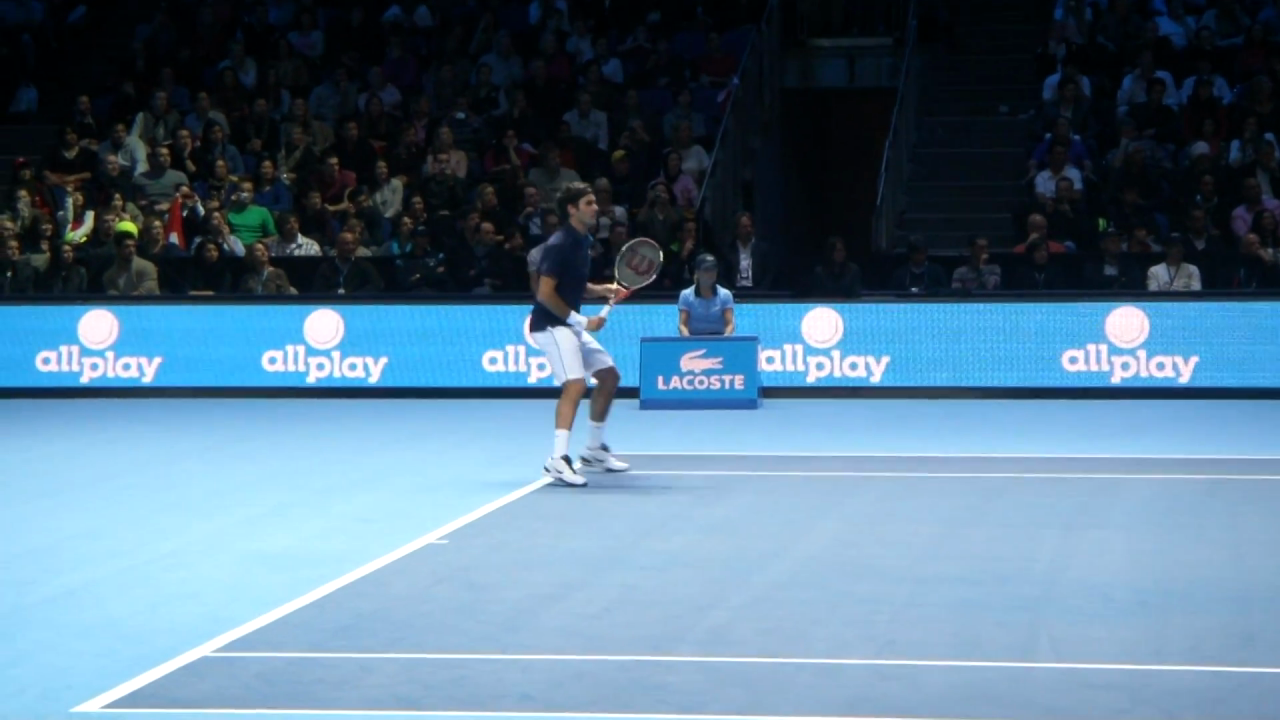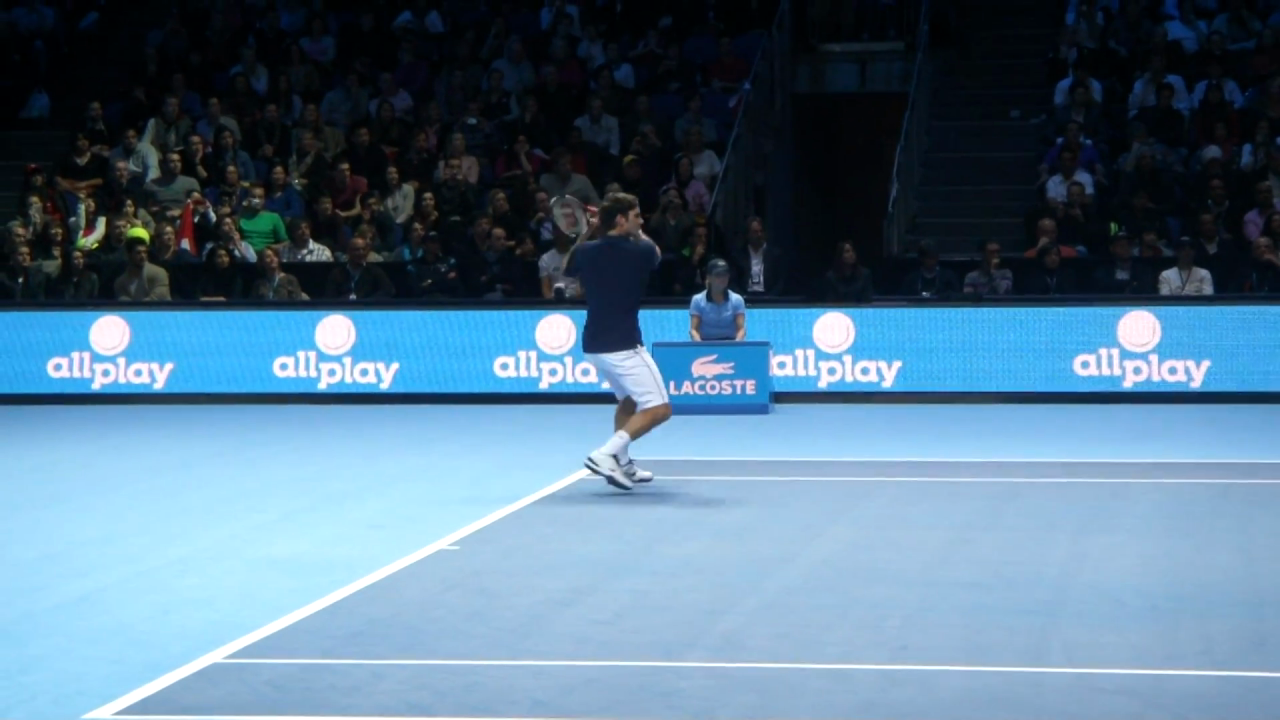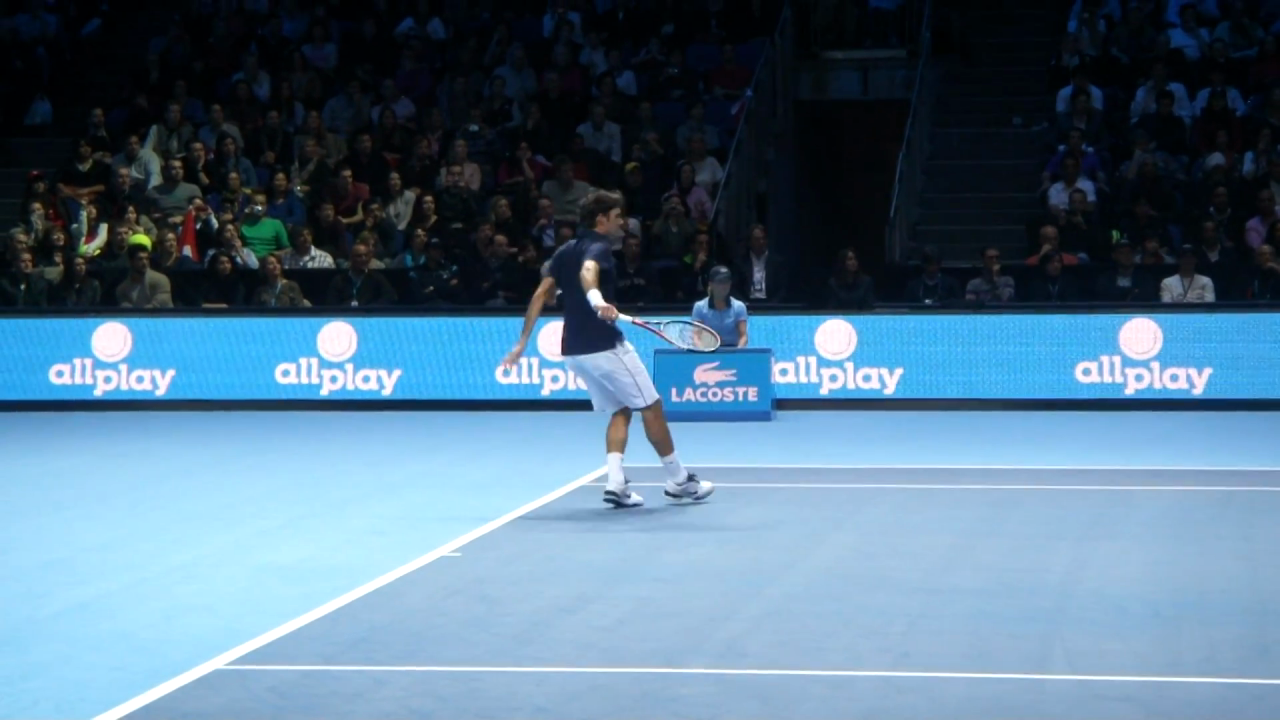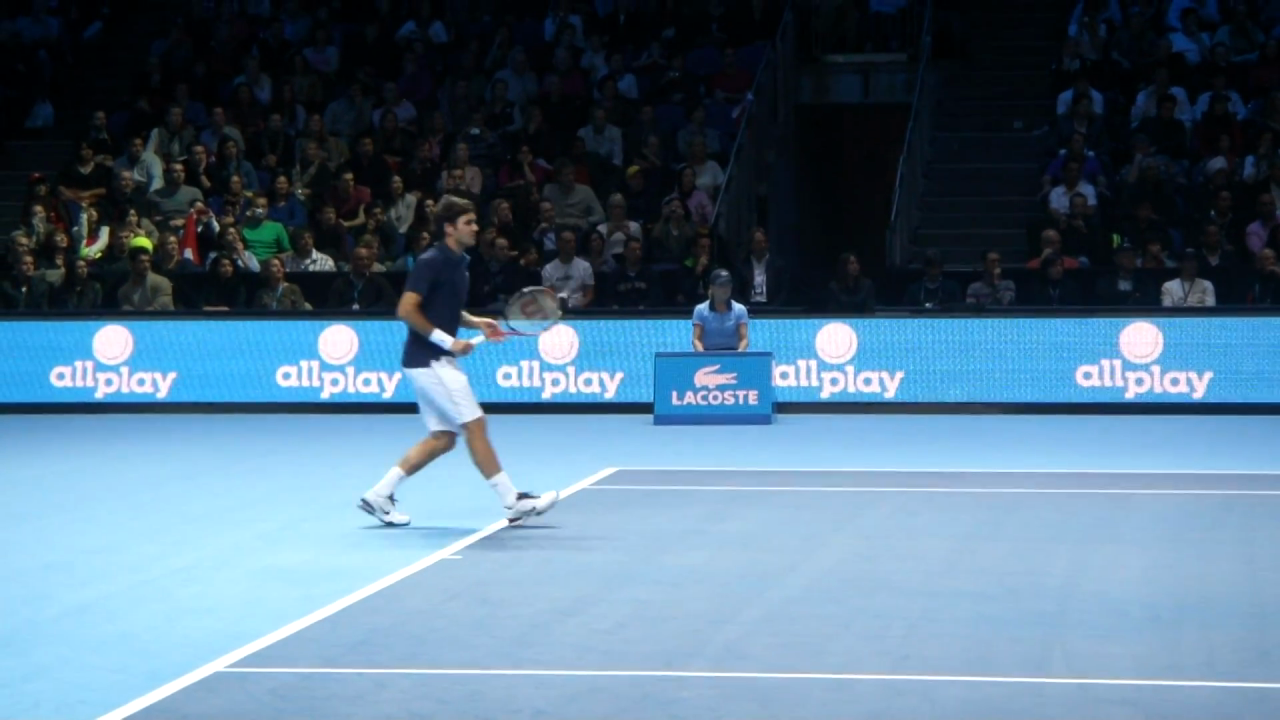
dt=0.5s
person 1, frame 1
left shoulder: (583, 241)
right shoulder: (558, 244)
right elbow: (544, 294)
left wrist: (605, 290)
right wrist: (579, 319)
left hip: (569, 326)
right hip: (550, 327)
left knee: (609, 374)
right knee: (575, 385)
left ankle: (595, 449)
right ankle: (558, 460)
person 1, frame 2
left shoulder: (586, 250)
right shoulder: (642, 250)
left elbow: (568, 272)
right elbow: (656, 255)
left wrist: (587, 232)
right wrist: (636, 233)
left hip: (593, 346)
right hip: (624, 346)
left knee: (629, 399)
right knee: (659, 409)
left ankle: (620, 464)
right ankle: (606, 454)
person 1, frame 3
left shoulder: (566, 251)
right shoulder: (599, 247)
left elbow: (540, 296)
right elbow: (587, 273)
left wrist: (522, 341)
right wrist: (597, 301)
left hip: (573, 351)
right hip: (603, 346)
left knee: (620, 412)
right knee: (650, 407)
left ankle: (615, 484)
right ankle: (679, 480)
person 1, frame 4
left shoulder: (456, 261)
right shoulder: (431, 261)
right elbow: (405, 310)
left wrist: (478, 323)
right wrist: (445, 340)
left hip: (432, 362)
right hip: (427, 361)
left knee: (443, 437)
right knee: (475, 424)
left ankle: (380, 494)
right ankle: (512, 501)
